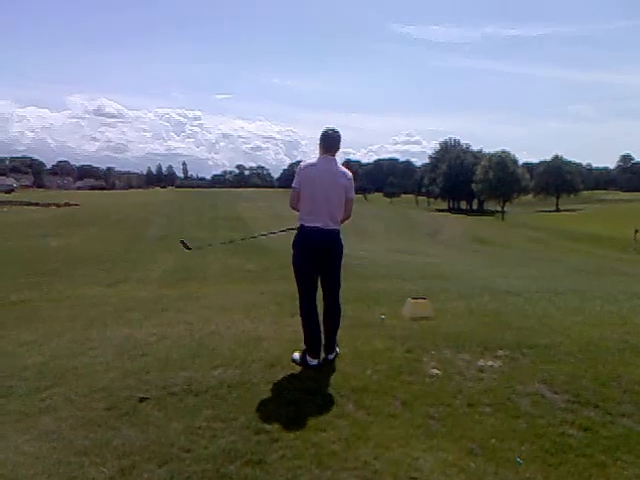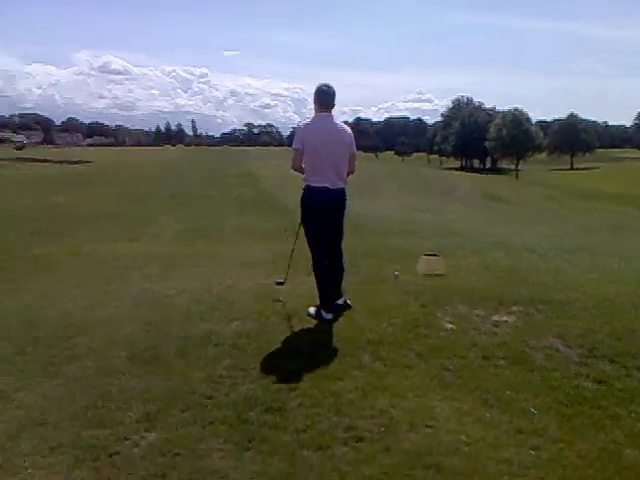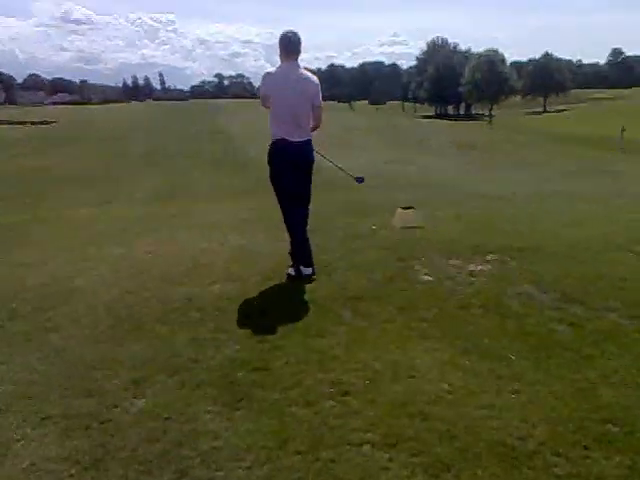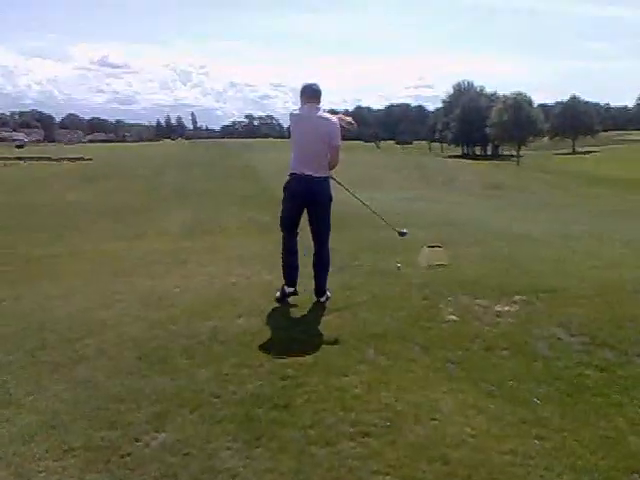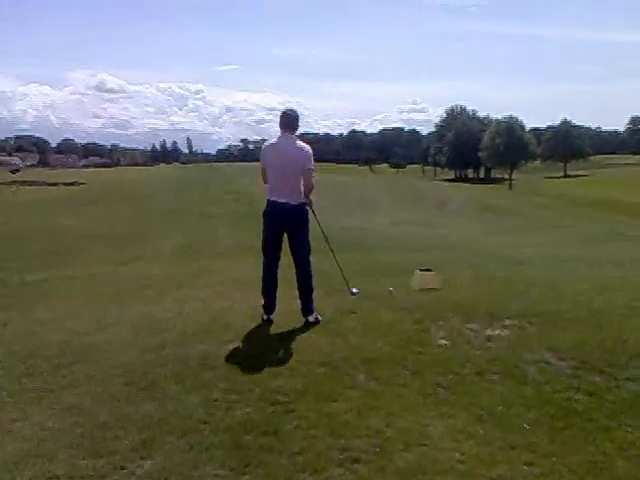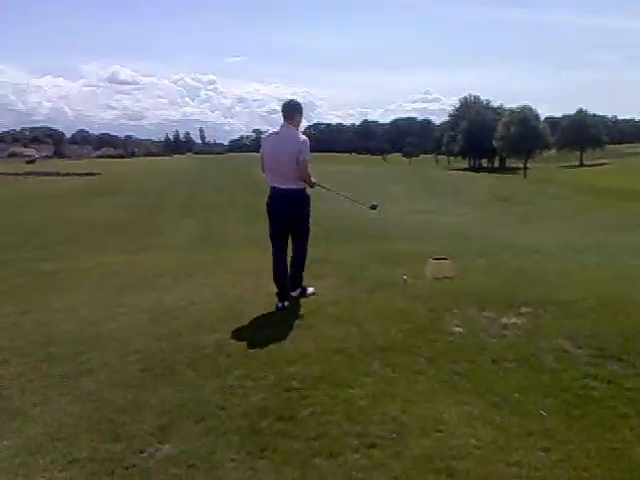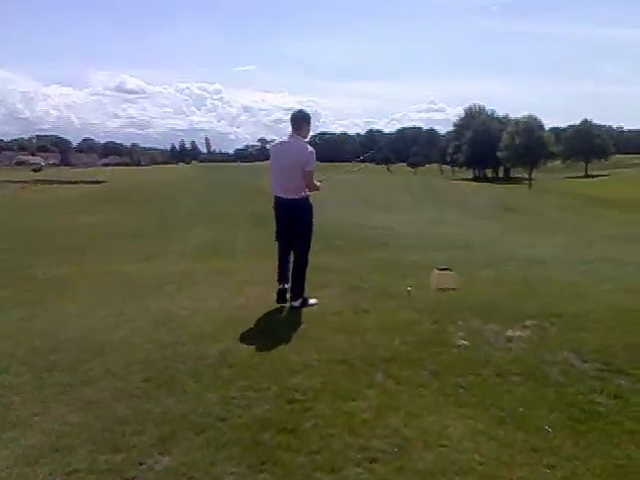
dt=0.4s
person 1, frame 1
left shoulder: (304, 168)
right shoulder: (346, 175)
left elbow: (293, 203)
right elbow: (347, 214)
left hip: (307, 237)
right hip: (332, 239)
left knee: (307, 296)
right knee: (332, 294)
left ankle: (312, 353)
right ankle: (330, 348)
person 1, frame 2
left shoulder: (304, 129)
right shoulder: (346, 131)
left elbow: (296, 165)
right elbow: (351, 169)
left hip: (314, 195)
right hip: (338, 195)
left knee: (320, 252)
right knee: (335, 248)
left ankle: (327, 308)
right ankle: (338, 297)
person 1, frame 3
left shoulder: (269, 78)
right shoulder: (312, 81)
right elbow: (317, 122)
left hip: (280, 149)
right hip: (304, 148)
left knee: (289, 207)
right knee: (301, 204)
left ankle: (304, 264)
right ankle: (298, 256)
person 1, frame 4
left shoulder: (294, 117)
right shoulder: (331, 123)
right elbow: (334, 161)
left wrist: (338, 119)
left hip: (296, 183)
right hip: (320, 185)
left knee: (289, 235)
right knee: (321, 240)
left ankle: (289, 285)
right ankle: (321, 291)
person 1, frame 5
left shoulder: (267, 149)
right shoulder: (305, 150)
right elbow: (308, 185)
right wrist: (306, 197)
left hip: (273, 210)
right hip: (296, 211)
left knee: (270, 261)
right knee: (302, 262)
left ankle: (268, 310)
right ankle: (308, 312)
person 1, frame 6
left shoulder: (267, 139)
right shoulder: (301, 140)
left elbow: (264, 169)
right elbow: (303, 174)
right wrist: (311, 182)
left hip: (276, 196)
right hip: (297, 197)
left knee: (278, 247)
right knee: (299, 245)
left ankle: (282, 297)
right ankle: (295, 287)
person 1, frame 7
left shoulder: (275, 147)
right shoulder: (307, 151)
left elbow: (279, 175)
right elbow: (309, 184)
right wrist: (317, 186)
left hip: (280, 202)
right hip: (299, 205)
left knee: (284, 247)
right knee: (301, 251)
left ankle: (282, 284)
right ankle: (296, 297)
